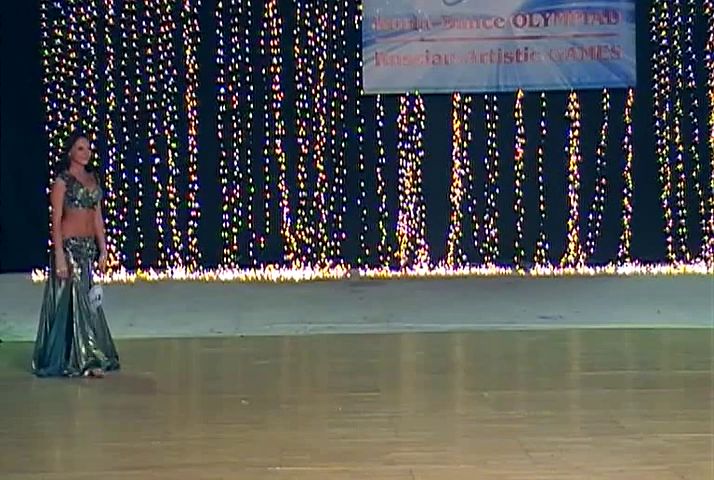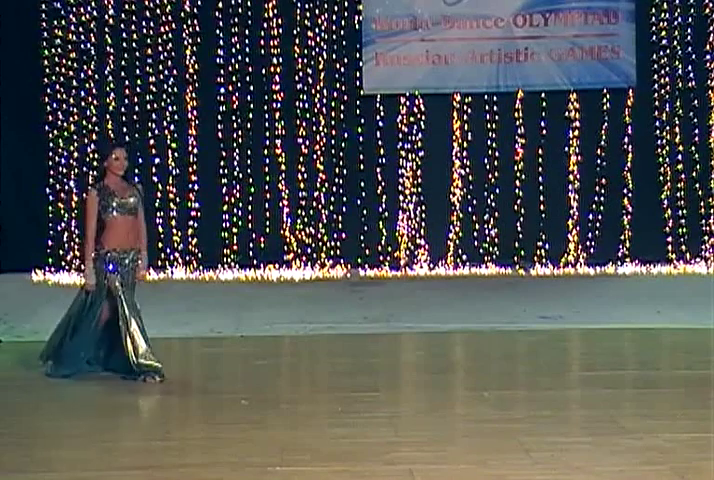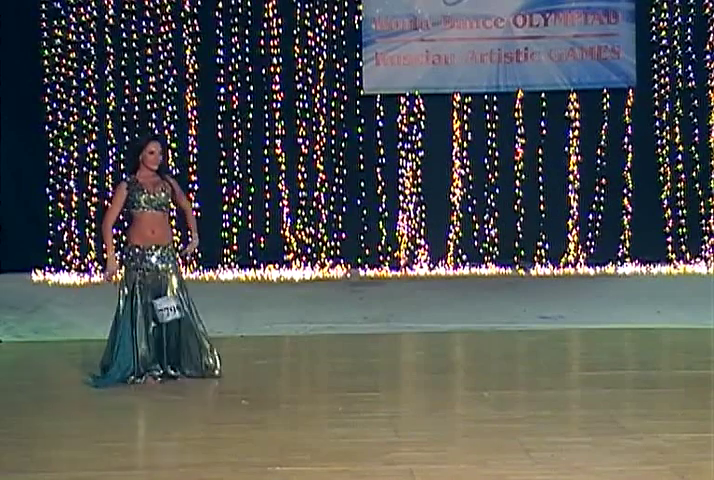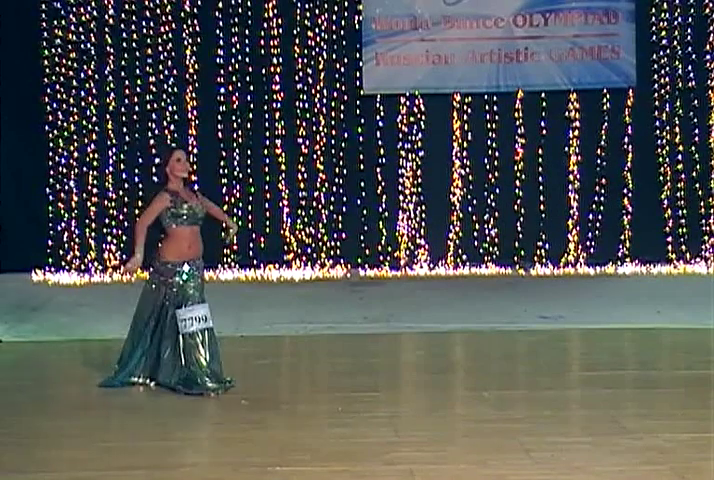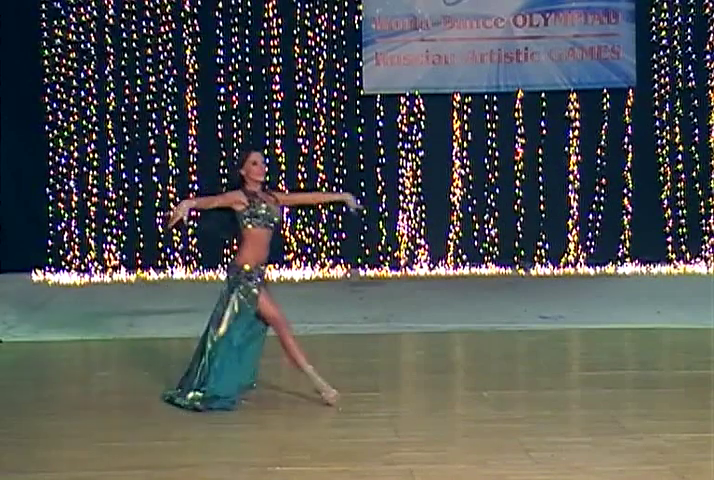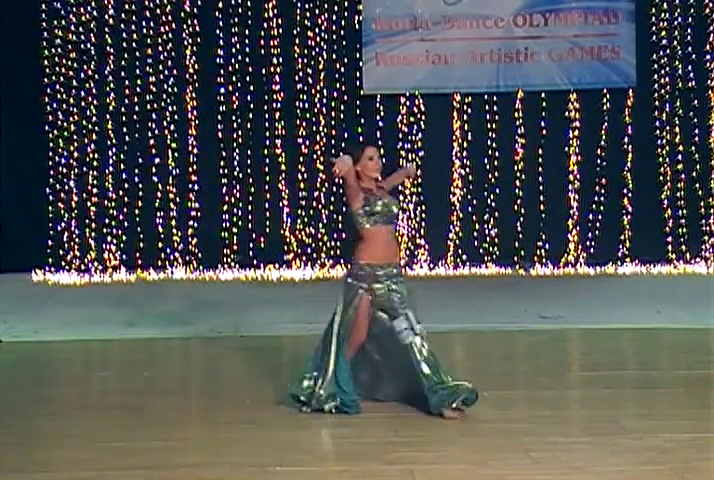
dt=0.7s
person 1, frame 1
left shoulder: (93, 179)
right shoulder: (62, 181)
right elbow: (56, 221)
left wrist: (103, 249)
right wrist: (59, 256)
left hip: (88, 246)
right hip: (69, 245)
left knee: (83, 301)
right knee: (76, 301)
left ankle: (83, 357)
right ankle: (85, 360)
person 1, frame 2
left shoulder: (134, 188)
right shoulder: (97, 192)
right elbow: (89, 232)
left wrist: (143, 257)
right wrist: (89, 267)
left hip: (132, 256)
right hip: (109, 256)
left knee: (109, 310)
right knee: (127, 310)
left ankle: (83, 357)
right ankle: (141, 366)
person 1, frame 3
left shoulder: (168, 182)
right shoulder: (127, 186)
left elbow: (186, 207)
right elbow: (108, 222)
left wrist: (194, 237)
right wrist: (111, 256)
left hip: (166, 253)
right hip: (138, 253)
left knee: (175, 306)
right knee: (140, 310)
left ankle: (178, 362)
right ankle: (143, 367)
person 1, frame 4
left shoulder: (191, 193)
right shoulder: (165, 196)
left elbow: (209, 207)
right elbow: (143, 221)
left wrist: (230, 222)
right wrist: (138, 253)
left hip: (193, 266)
right hip: (169, 265)
left knee: (193, 320)
right knee: (153, 320)
left ankle: (198, 378)
right ankle: (140, 371)
person 1, frame 5
left shoulder: (271, 197)
right shoulder: (239, 196)
left elbow: (304, 197)
right elbow: (209, 200)
left wrist: (341, 196)
right wrist: (187, 204)
left hip: (254, 271)
right hip: (245, 271)
left knee: (243, 329)
right knee: (280, 323)
right ankle: (317, 382)
person 1, frame 6
left shoulder: (382, 188)
right shoulder: (357, 193)
left elbow: (397, 176)
right elbow: (350, 180)
left wrist: (408, 169)
right wrist: (345, 162)
left hip: (392, 271)
right hip: (364, 271)
left knee: (409, 333)
right knee: (358, 335)
left ankle: (440, 399)
right ankle: (334, 388)
